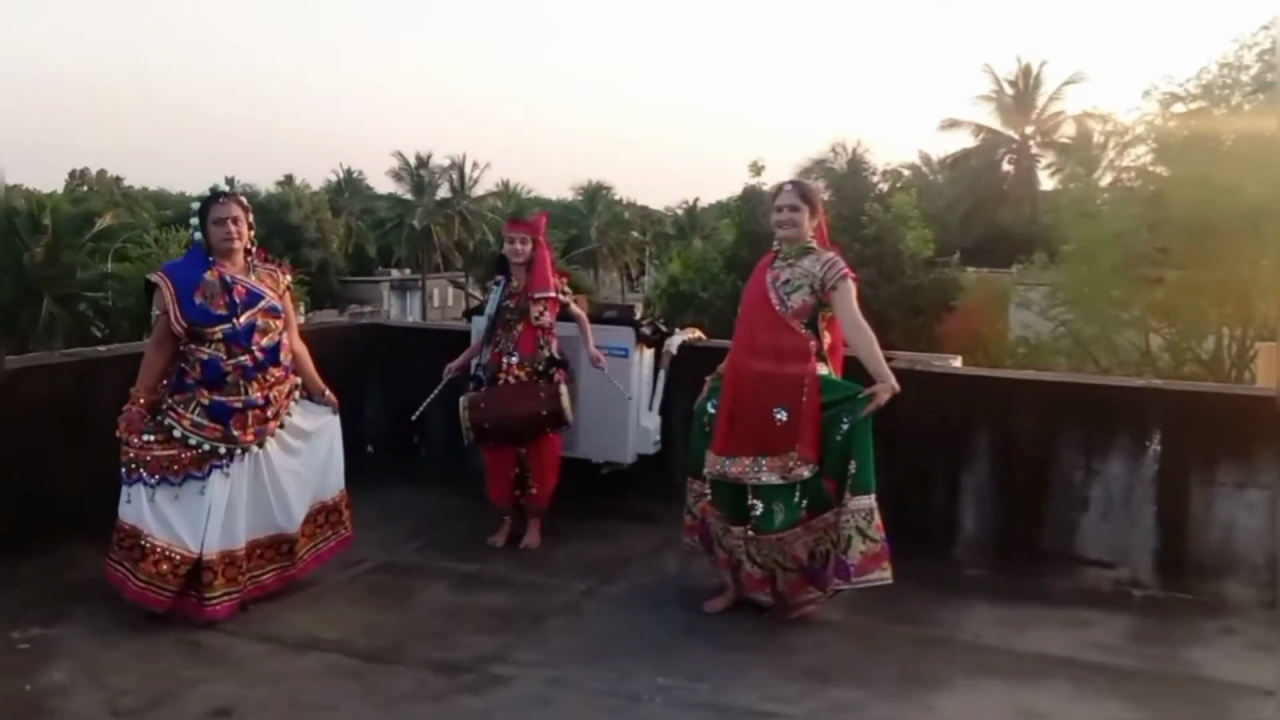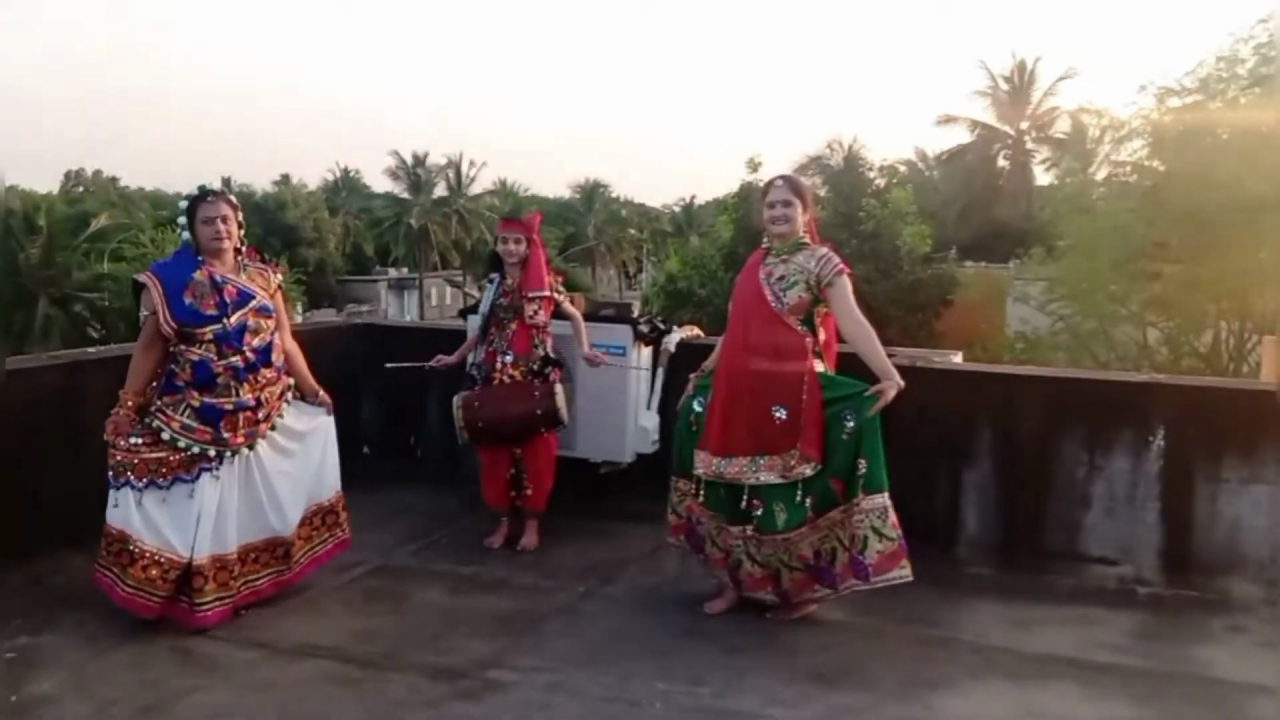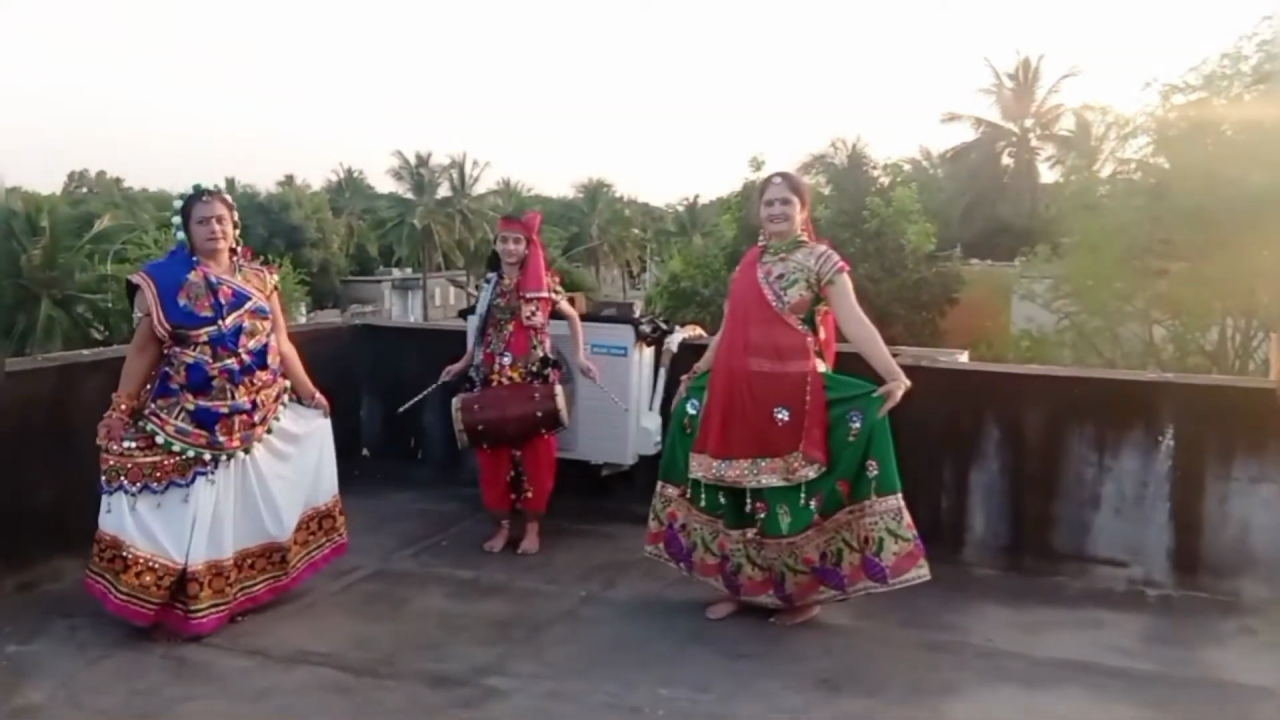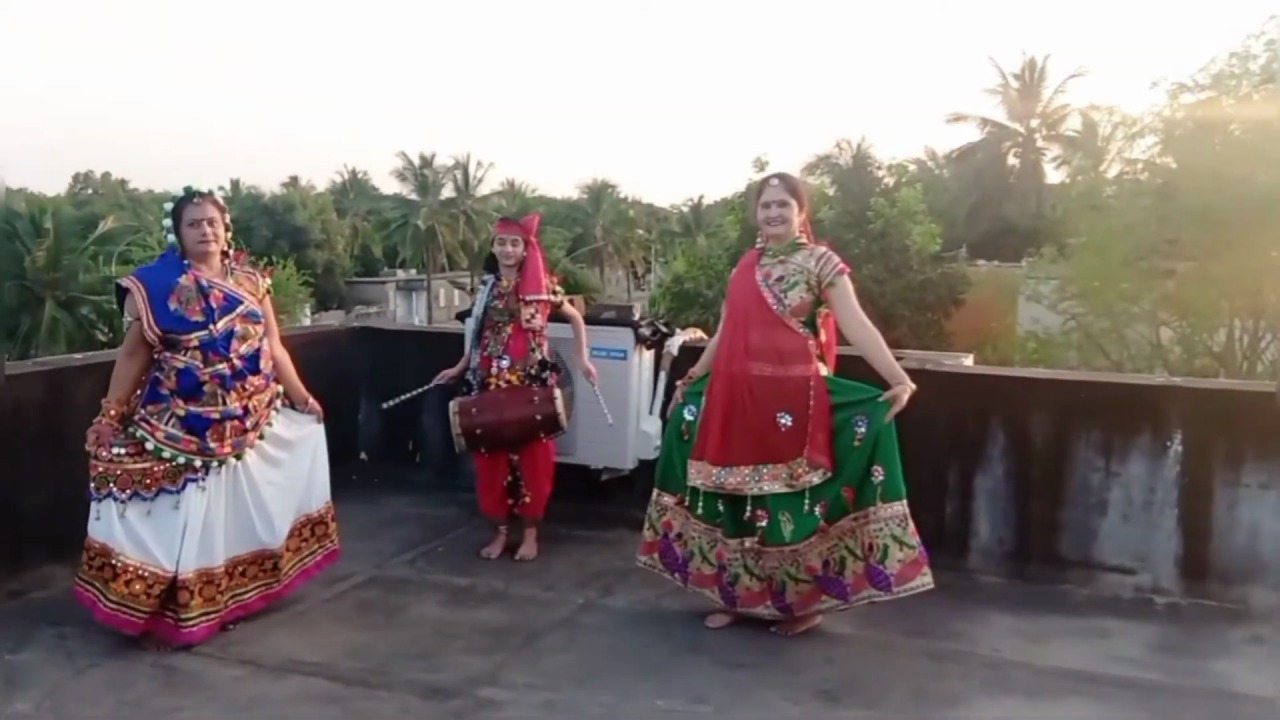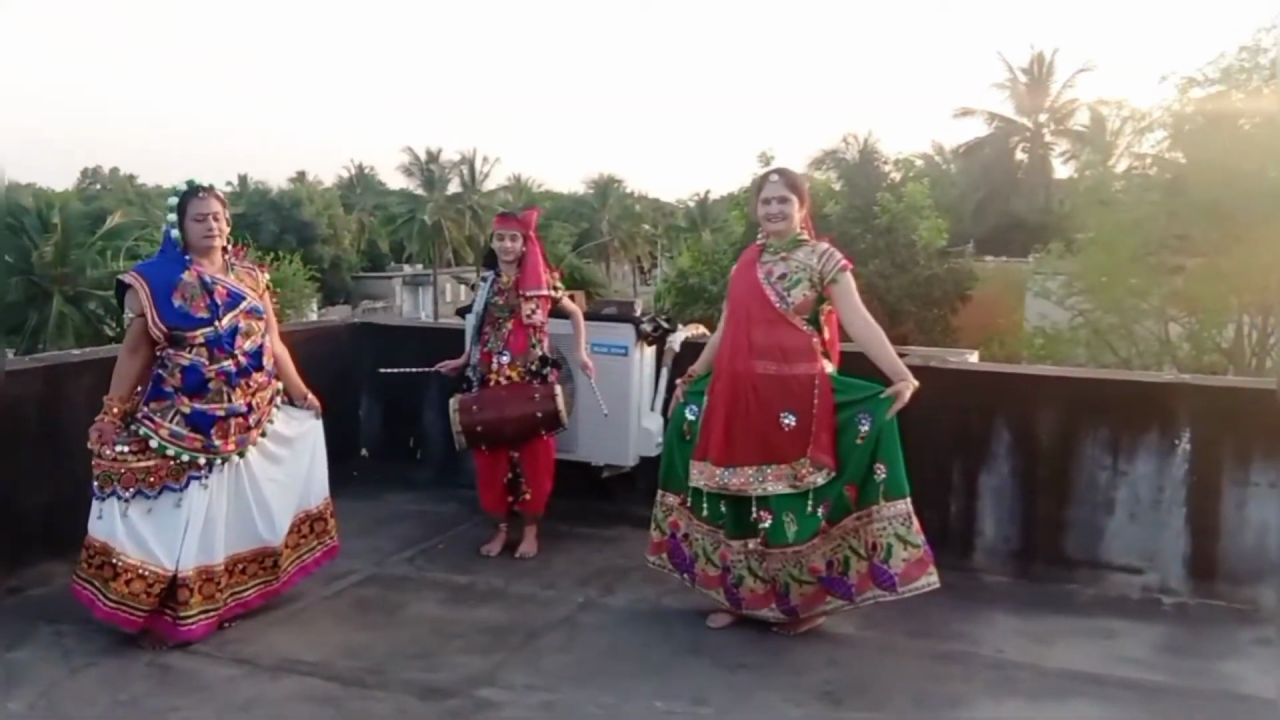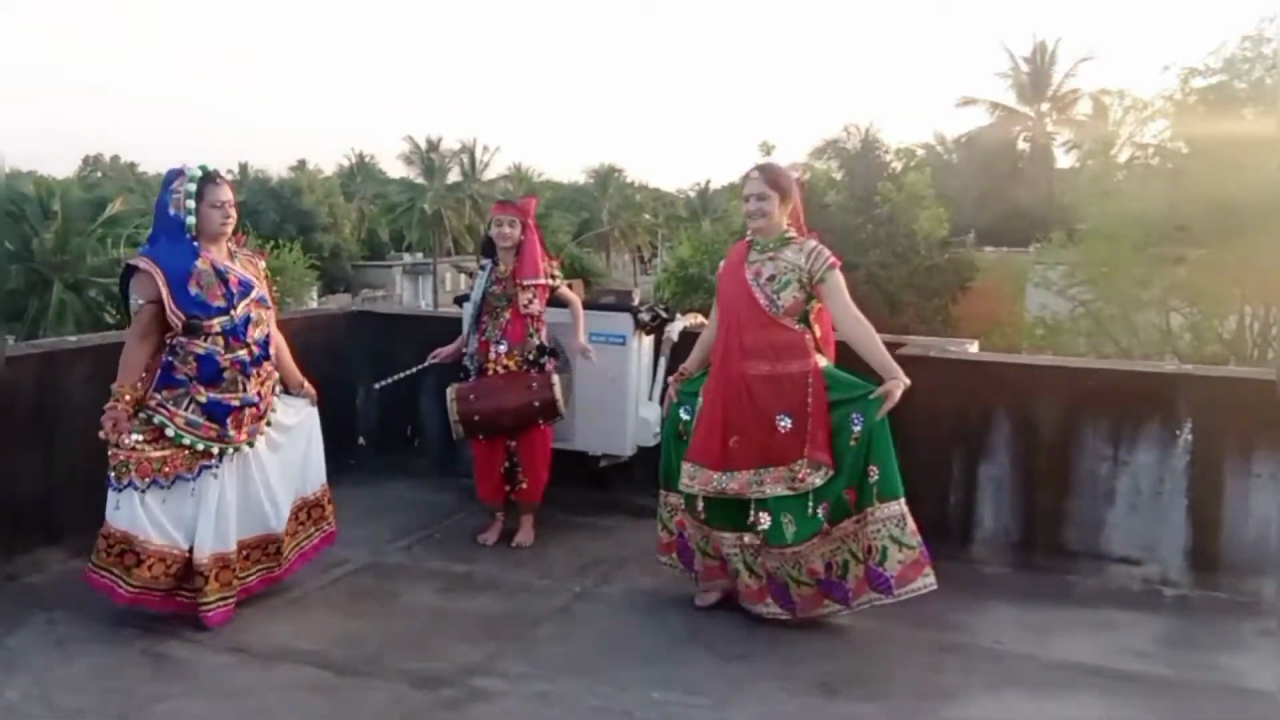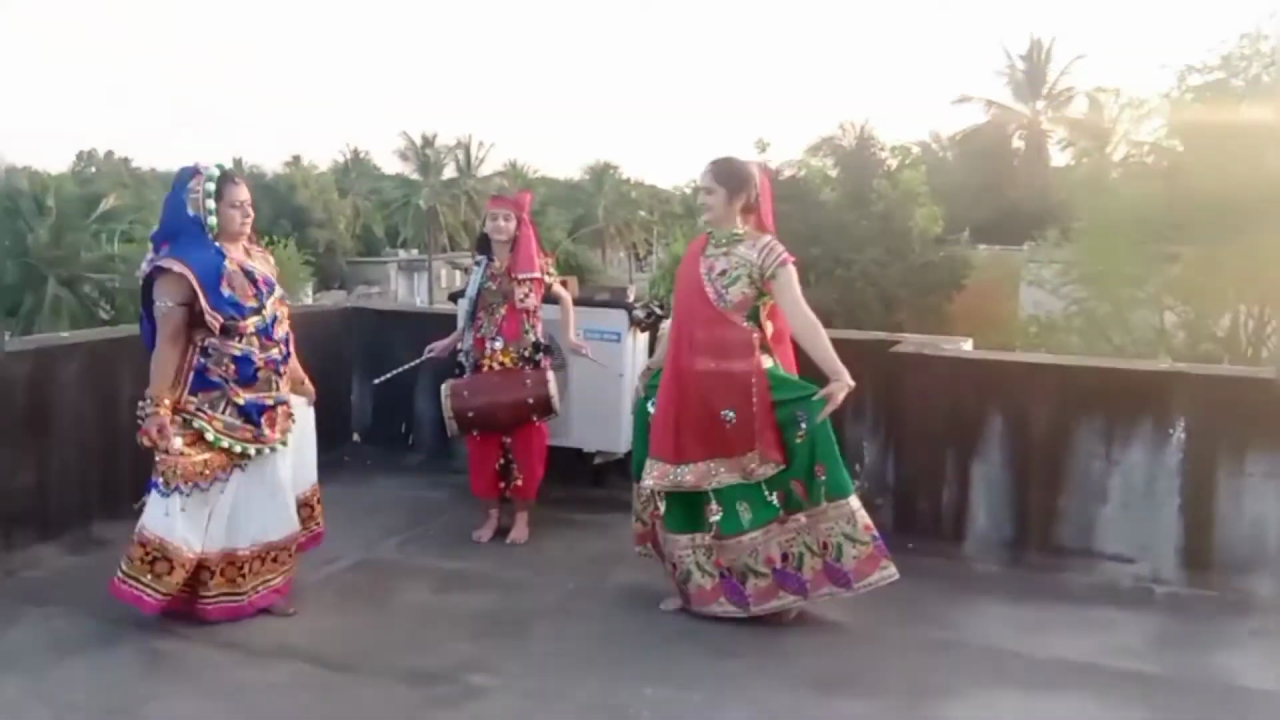
dt=0.3s
person 1, frame 1
left shoulder: (827, 266)
right shoulder: (765, 266)
left elbow: (853, 325)
left wrist: (884, 377)
right wrist: (719, 376)
left hip: (798, 393)
right hip: (749, 391)
left knee: (793, 486)
right knee: (739, 486)
left ankle: (798, 587)
right ankle: (740, 579)
person 1, frame 2
left shoulder: (822, 262)
right shoulder: (753, 263)
left elbow: (851, 323)
left wrist: (888, 375)
right wrist: (704, 374)
left hip: (793, 391)
right hip: (741, 390)
left knee: (791, 486)
right knee: (736, 485)
left ankle: (799, 588)
right ankle: (739, 580)
person 1, frame 3
left shoulder: (821, 260)
right shoulder: (748, 263)
left elbow: (854, 322)
left wrist: (894, 375)
right wrist: (697, 375)
left hip: (793, 392)
right hip: (738, 390)
left knee: (794, 488)
right knee: (736, 488)
left ankle: (804, 591)
right ankle: (739, 584)
person 1, frame 4
left shoulder: (821, 262)
right shoulder: (745, 266)
left elbow: (856, 325)
right elbow: (725, 333)
left wrist: (898, 379)
right wrist: (691, 379)
left hip: (794, 396)
right hip: (738, 395)
left knee: (796, 496)
right knee: (737, 495)
left ankle: (805, 600)
right ankle: (739, 594)
person 1, frame 5
left shoulder: (822, 258)
right shoulder: (745, 263)
left elbow: (858, 322)
right elbow: (725, 331)
left wrist: (901, 375)
right wrist: (692, 378)
left hip: (798, 394)
right hip: (739, 394)
left knee: (798, 495)
right knee: (736, 493)
left ankle: (806, 602)
right ankle: (739, 595)
person 1, frame 6
left shoulder: (810, 256)
right shoulder: (734, 258)
left elbow: (848, 320)
right elbow: (716, 326)
left wrist: (893, 374)
right wrist: (685, 374)
left hip: (792, 390)
right hip: (734, 390)
left knee: (794, 489)
right knee: (727, 483)
left ankle: (806, 593)
right ankle: (724, 574)
person 1, frame 7
left shoulder: (764, 252)
right shoulder: (696, 250)
left elbow: (798, 316)
left wrist: (838, 373)
right wrist: (653, 367)
left hip: (744, 386)
right hip: (689, 386)
left knee: (756, 488)
right knee: (683, 483)
left ankle: (780, 586)
right ankle: (696, 585)
person 2, frame 1
left shoulder: (273, 278)
right shoulder: (181, 280)
left elbow: (292, 341)
right elbow: (161, 346)
left wrist: (318, 389)
right wrist: (138, 406)
left hip: (269, 412)
right hip: (204, 416)
left knee: (260, 498)
right knee: (208, 501)
left ankle: (255, 577)
right ankle: (205, 589)
person 2, frame 2
left shoulder: (263, 277)
right shoulder: (169, 280)
left elbow: (284, 341)
right elbow: (149, 347)
left wrist: (311, 390)
right wrist: (127, 409)
left hip: (259, 415)
right hip: (194, 419)
left knee: (250, 503)
right knee: (197, 506)
left ankle: (245, 584)
right ankle: (194, 596)
person 2, frame 3
left shoulder: (259, 278)
right shoulder: (163, 281)
left elbow: (280, 343)
right elbow: (143, 350)
left wrist: (308, 392)
right wrist: (120, 411)
left hip: (254, 418)
right hip: (188, 422)
left knee: (244, 508)
right knee: (189, 512)
left ankle: (235, 593)
right ankle: (182, 606)
person 2, frame 4
left shoulder: (251, 282)
right shoulder: (154, 285)
left elbow: (273, 347)
right elbow: (133, 355)
left wrist: (301, 398)
right wrist: (110, 417)
left hip: (246, 423)
right hip: (180, 428)
left knee: (238, 514)
right knee: (180, 518)
left ankle: (228, 602)
right ankle: (171, 616)
person 2, frame 5
left shoulder: (251, 277)
right shoulder: (155, 280)
left elbow: (272, 343)
right elbow: (135, 351)
left wrist: (300, 392)
right wrist: (112, 415)
left hip: (247, 420)
right hip: (182, 424)
left knee: (237, 512)
right knee: (178, 515)
left ankle: (223, 602)
right ankle: (165, 614)
person 2, frame 6
left shoulder: (249, 264)
right shoulder: (162, 266)
left elbow: (268, 330)
right elbow: (142, 338)
left wrist: (296, 382)
right wrist: (121, 402)
left hip: (247, 408)
right hip: (188, 411)
left knee: (243, 499)
right knee: (190, 500)
left ankle: (226, 587)
right ankle: (185, 593)
person 2, frame 7
left shoulder: (258, 260)
right shoulder: (183, 267)
left elbow: (278, 328)
right elbow: (170, 341)
left wrist: (298, 377)
right wrist: (160, 408)
left hip: (262, 404)
right hip: (212, 409)
left knee: (267, 495)
right knee: (204, 502)
left ankle: (259, 586)
right ankle: (190, 590)
person 3, frame 1
left shoulder: (551, 284)
right shoulder: (498, 286)
left elbow: (579, 316)
left wrist: (590, 350)
right wrist: (462, 361)
left hip: (540, 377)
right hip: (501, 376)
left knee: (538, 450)
right knee: (501, 447)
left ankle: (534, 523)
right ankle: (505, 520)
person 3, frame 2
left shoulder: (545, 283)
right shoulder: (493, 284)
left elbow: (574, 315)
left wrist: (584, 349)
right wrist: (455, 357)
left hip: (535, 377)
right hip: (495, 376)
left knee: (535, 449)
right knee: (497, 448)
left ankle: (531, 524)
right ankle: (503, 521)
person 3, frame 3
left shoulder: (543, 282)
right shoulder: (489, 284)
left elbow: (572, 316)
right elbow: (484, 333)
left wrist: (579, 357)
right wrist: (463, 364)
left hip: (533, 378)
right hip: (493, 378)
left knee: (534, 451)
right knee: (495, 450)
left ankle: (532, 527)
right ankle: (502, 525)
person 3, frame 4
left shoulder: (542, 285)
right shoulder: (485, 287)
left elbow: (575, 318)
left wrist: (583, 360)
right wrist: (460, 367)
left hip: (531, 382)
right hip: (490, 381)
left knee: (532, 455)
right knee: (492, 455)
left ankle: (530, 533)
right ankle: (500, 530)
person 3, frame 5
left shoulder: (542, 280)
right shoulder: (486, 282)
left elbow: (575, 312)
left wrist: (580, 353)
right wrist: (462, 361)
left hip: (532, 378)
right hip: (491, 378)
left knee: (532, 452)
right knee: (493, 452)
left ankle: (530, 530)
right ankle: (500, 528)
person 3, frame 6
left shoulder: (540, 268)
right shoulder: (484, 270)
left elbow: (573, 301)
left wrist: (579, 339)
right wrist: (456, 347)
left hip: (529, 367)
right hip: (489, 366)
left knee: (530, 441)
right knee: (490, 440)
left ankle: (527, 519)
right ankle: (497, 516)
person 3, frame 7
left shoulder: (535, 264)
right shoulder: (480, 267)
left elbow: (564, 299)
left wrist: (570, 336)
right wrist: (450, 342)
left hip: (524, 363)
right hip: (484, 363)
left knee: (524, 437)
right knee: (484, 437)
left ankle: (521, 516)
right ankle: (491, 513)
